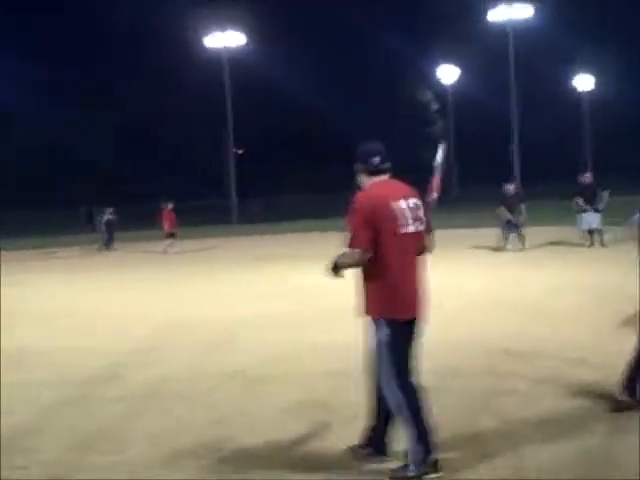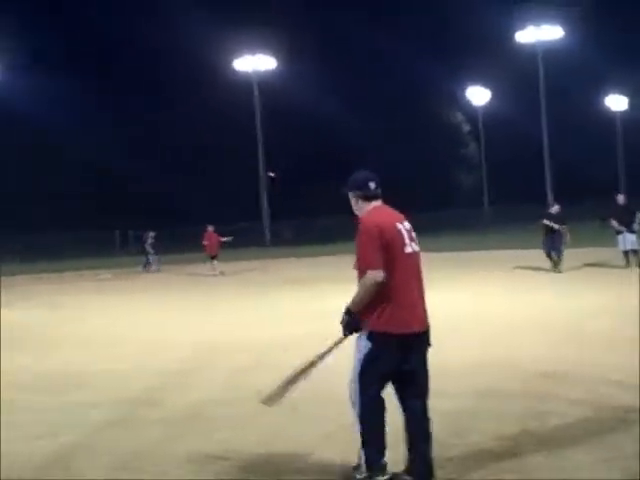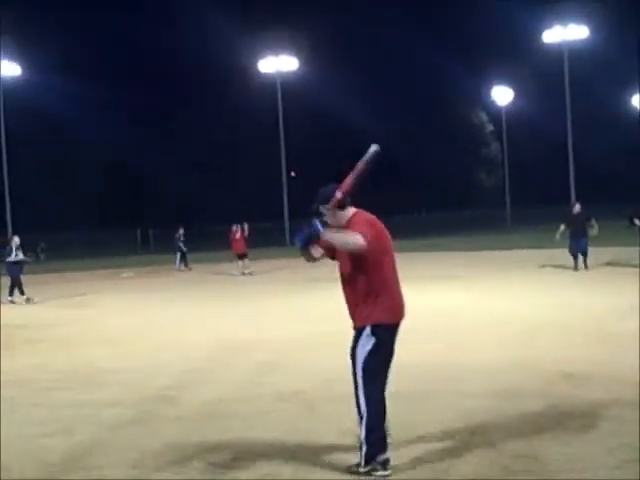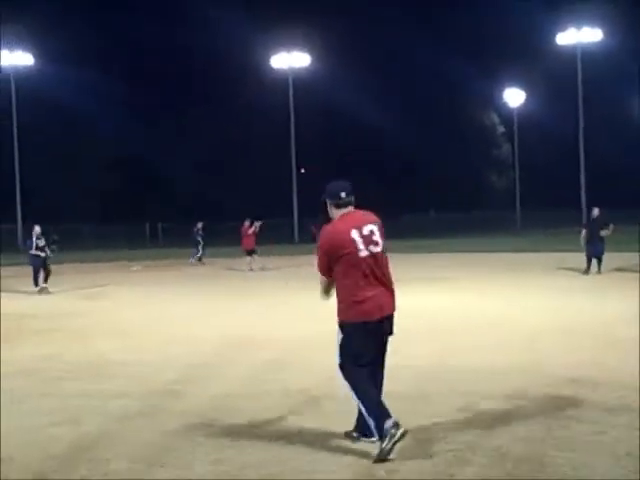
dt=0.5s
person 1, frame 1
left shoulder: (366, 199)
right shoulder: (410, 194)
left elbow: (359, 255)
right elbow: (423, 244)
left wrist: (337, 262)
left hip: (388, 303)
right hip: (408, 301)
left knee: (396, 379)
right knee: (388, 371)
right ankle: (375, 443)
person 1, frame 2
left shoulder: (370, 224)
right shoulder: (397, 219)
left elbow: (375, 277)
left wrist: (352, 310)
right wrist: (359, 306)
left hip: (385, 324)
right hip: (416, 321)
left knee: (364, 390)
right knee: (414, 395)
person 1, frame 3
left shoulder: (362, 222)
right shoulder: (346, 227)
left elbow: (357, 245)
right elbow: (315, 254)
left wrist: (322, 233)
right wrist: (308, 242)
left hip: (377, 315)
right hip: (376, 313)
left knee: (368, 383)
right knee: (368, 376)
right ankle: (373, 435)
person 1, frame 4
left shoulder: (328, 234)
right shoulder: (371, 220)
left elbow: (327, 279)
left wrist: (328, 287)
left hip: (356, 314)
right hip: (384, 309)
left knee: (354, 369)
right knee: (372, 368)
left ankle: (385, 423)
right ankle: (365, 426)
